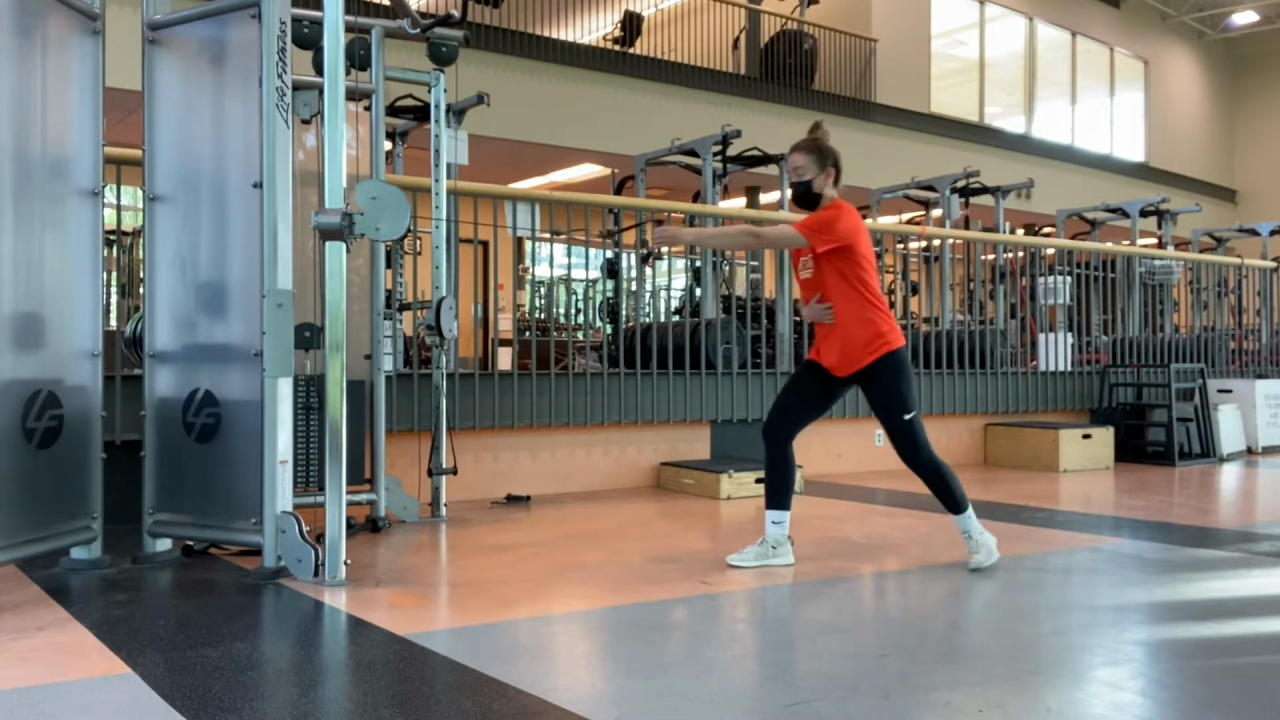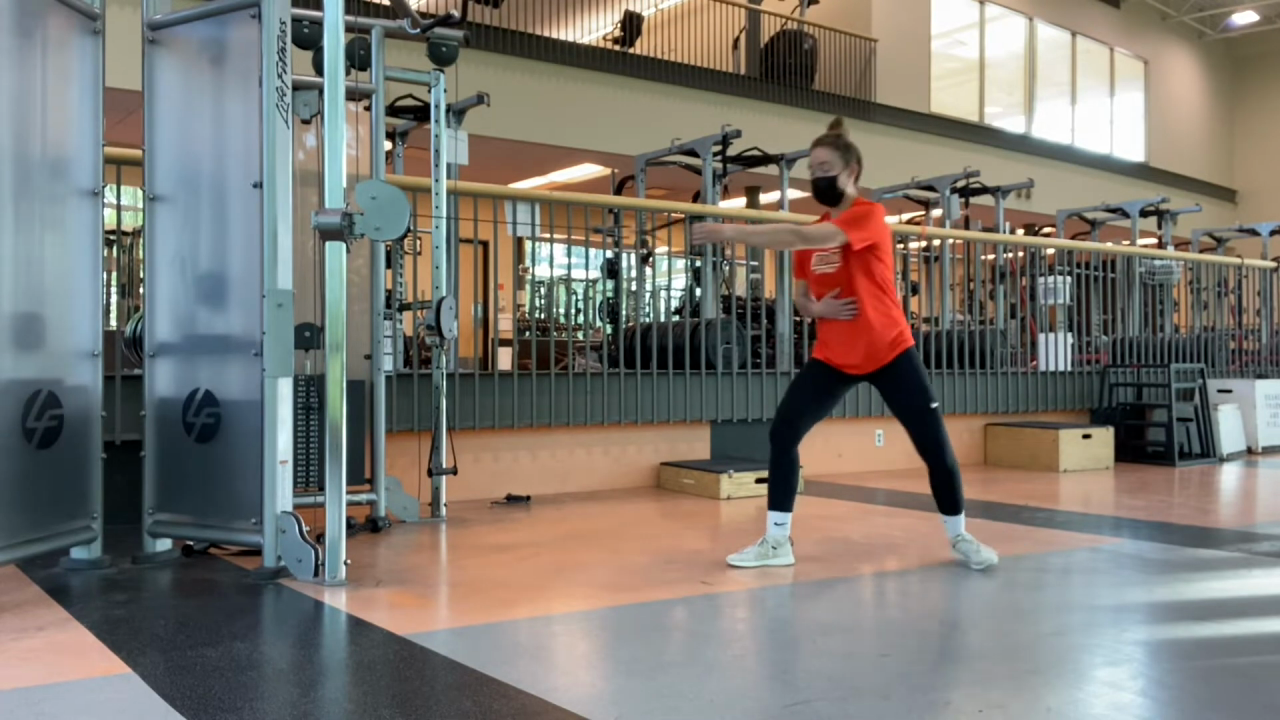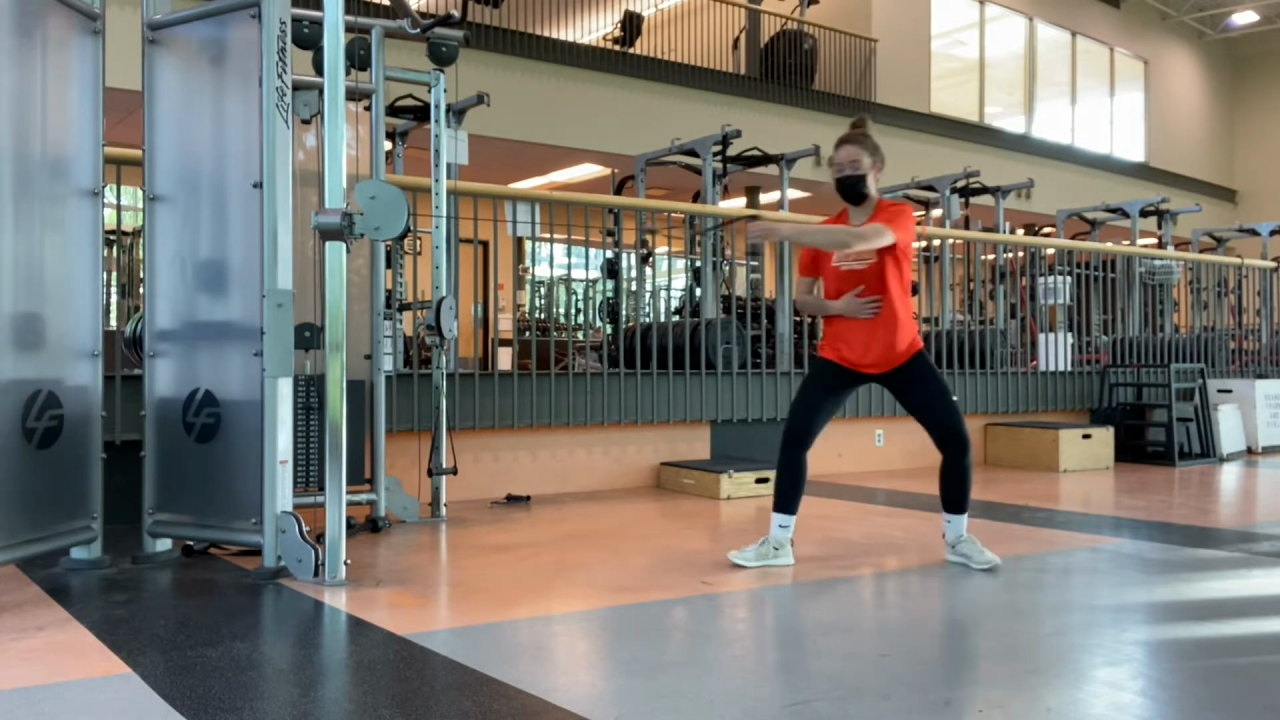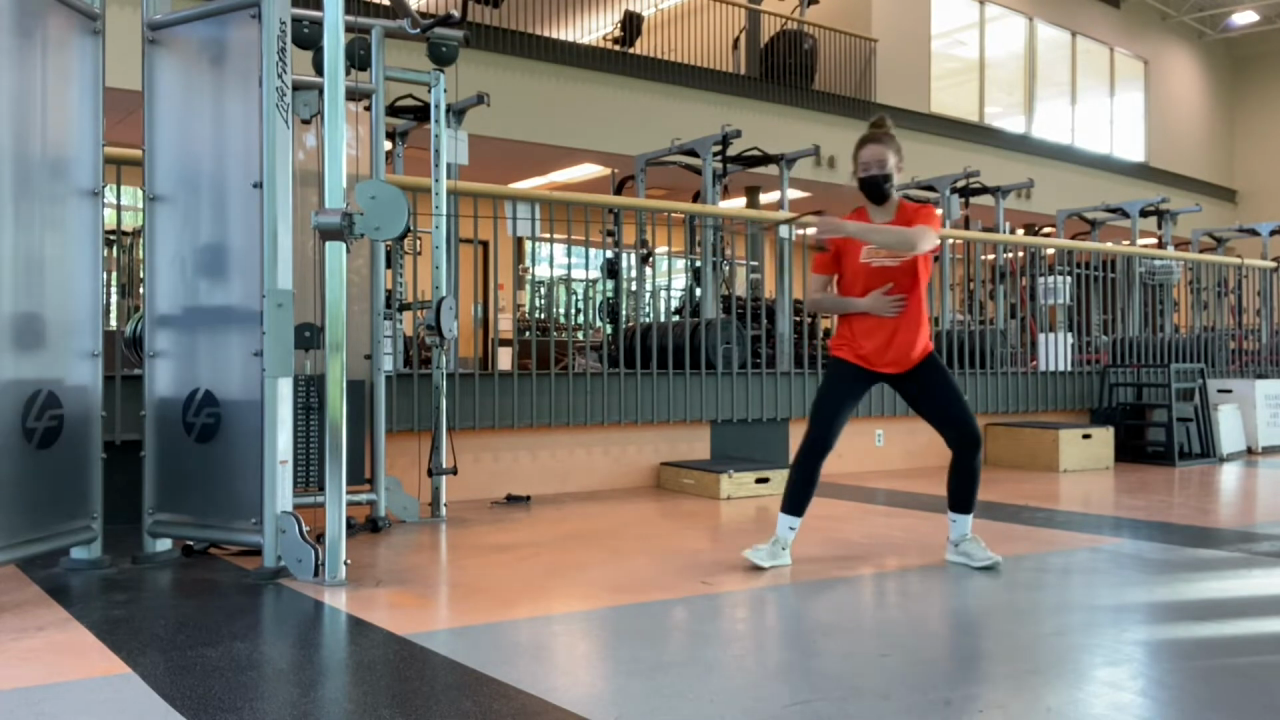
dt=0.1s
person 1, frame 1
left shoulder: (842, 218)
right shoulder: (803, 233)
left elbow: (760, 238)
left wrist: (690, 237)
right wrist: (809, 311)
left hip: (881, 354)
right hip: (826, 360)
left knee: (916, 452)
right knee: (776, 433)
left ankle: (974, 531)
right ankle: (775, 541)
person 1, frame 2
left shoulder: (869, 215)
right shoulder: (815, 232)
left elbow: (809, 238)
right elbow: (798, 298)
left wrist: (731, 232)
right wrist: (818, 309)
left hip: (890, 352)
right hip: (832, 356)
left knee: (935, 447)
right knee: (782, 433)
left ankle: (959, 536)
right ankle: (776, 542)
person 1, frame 3
left shoulder: (897, 214)
right shoulder: (819, 231)
left elbow: (868, 240)
right elbow: (802, 300)
left wrist: (780, 232)
right wrist: (837, 306)
left hip: (903, 353)
right hip: (839, 358)
left knee: (955, 439)
right knee: (794, 437)
left ankle: (957, 538)
right ankle: (776, 542)
person 1, frame 4
left shoulder: (921, 216)
right shoulder: (842, 230)
left elbow: (915, 243)
right elbow: (815, 299)
left wrist: (849, 228)
right wrist: (862, 304)
left hip: (915, 356)
right hip: (853, 357)
left knee: (968, 438)
right knee: (818, 440)
left ankle: (960, 538)
right ankle: (782, 541)
